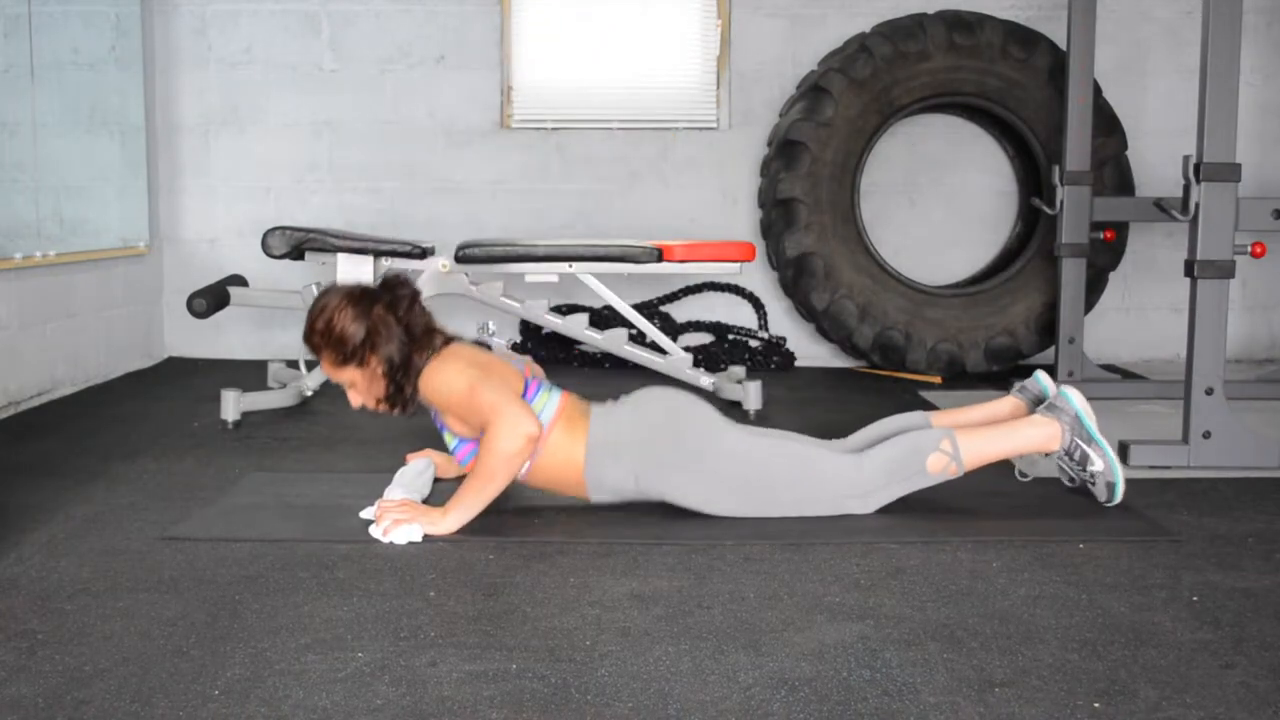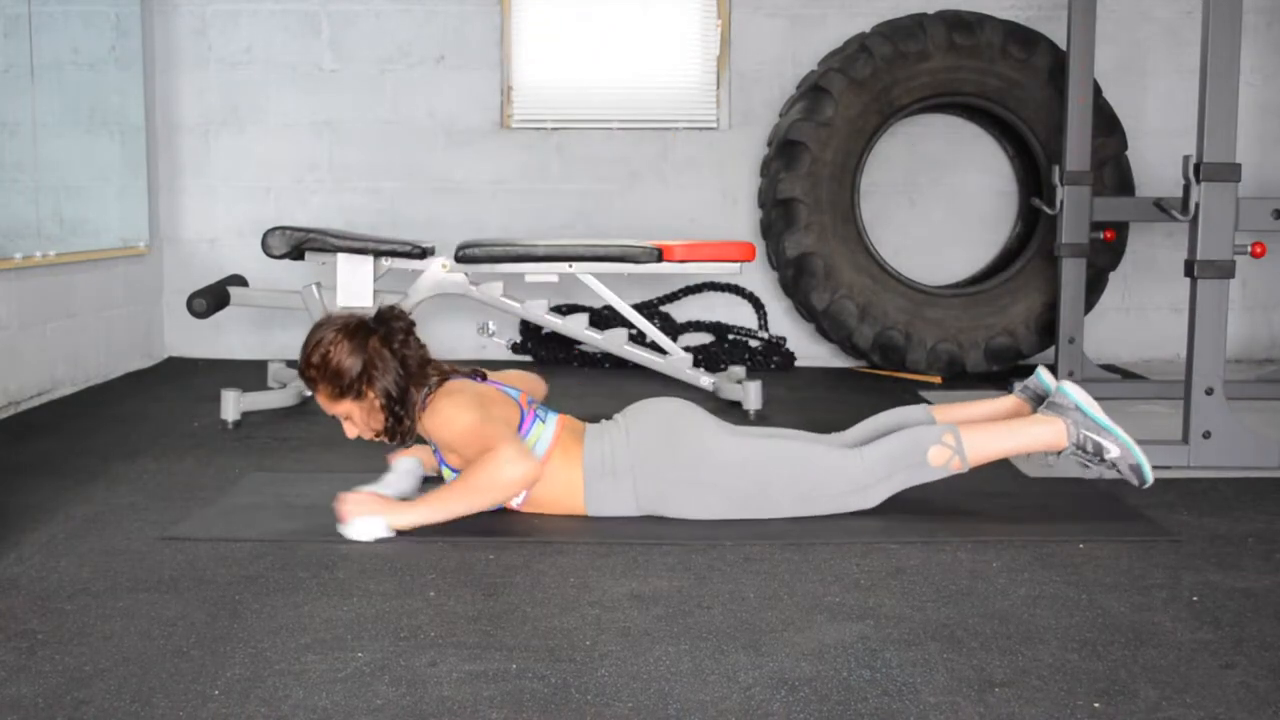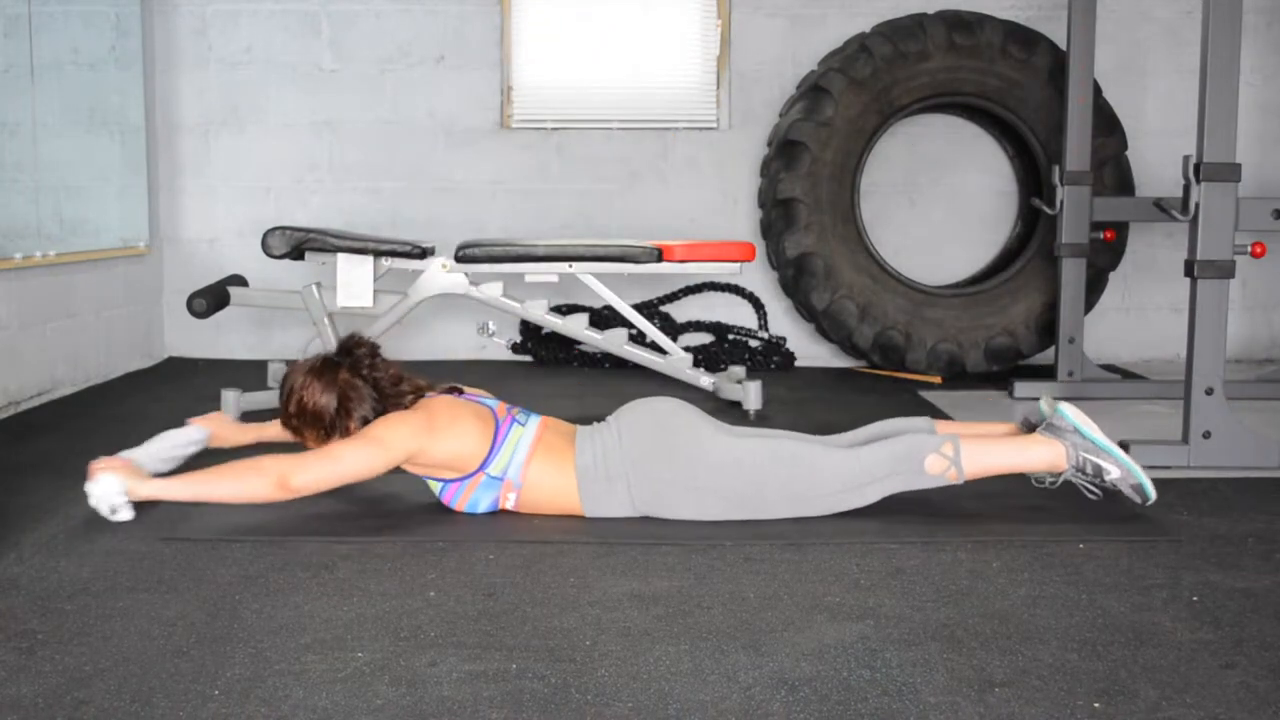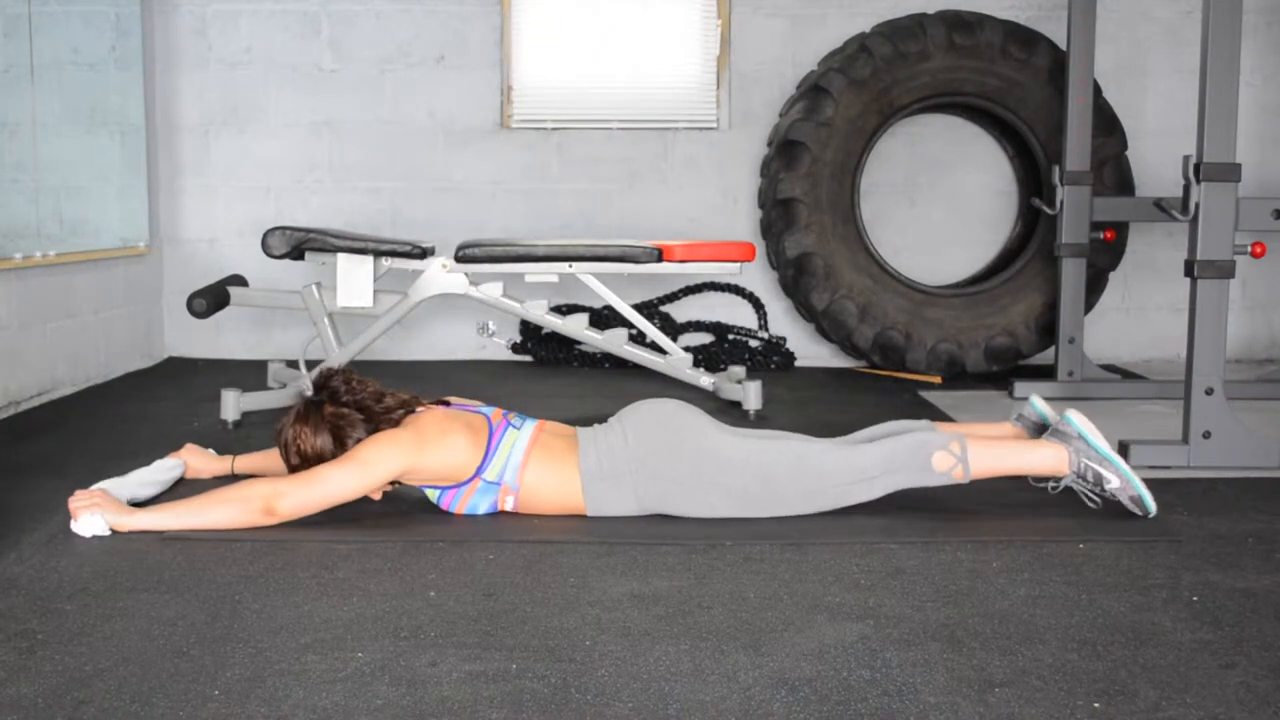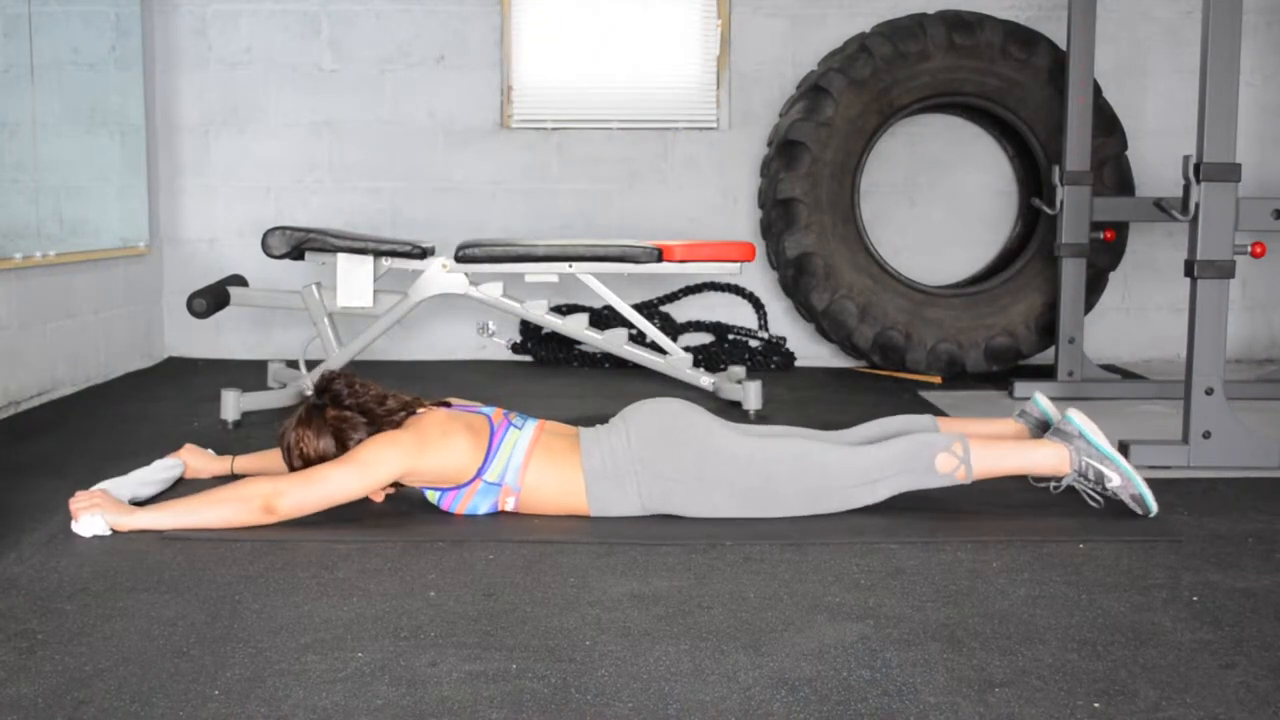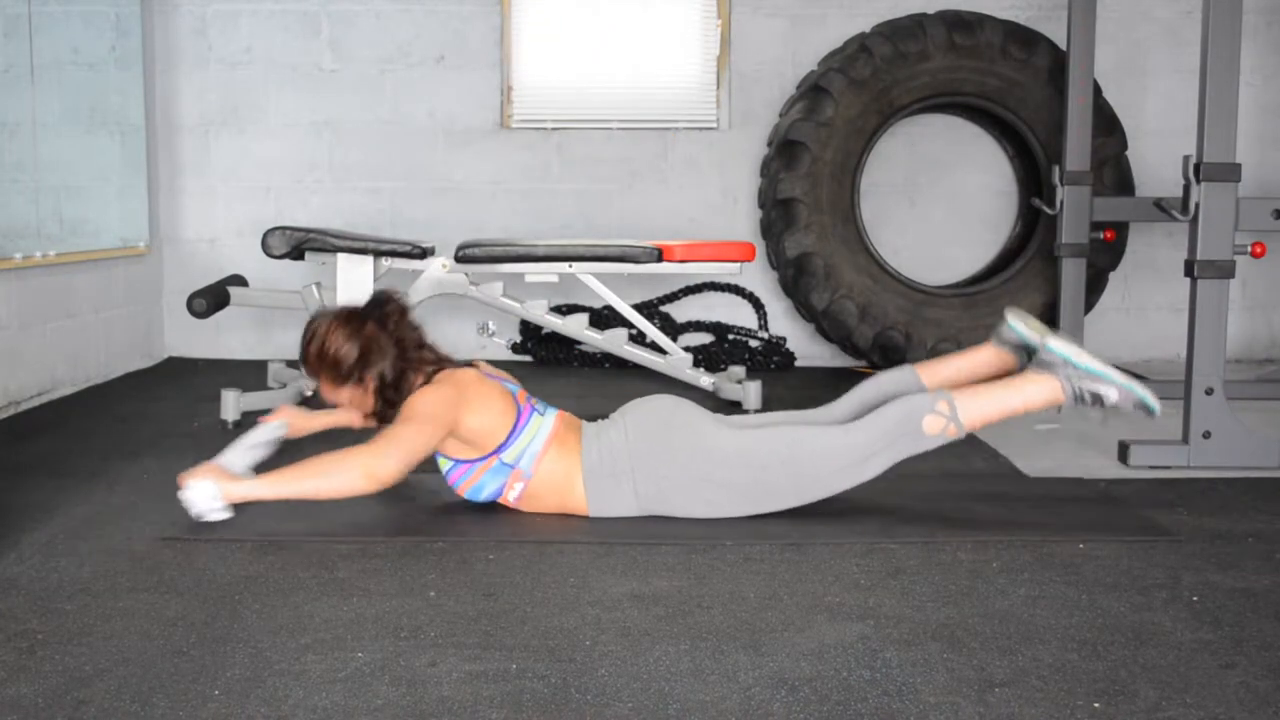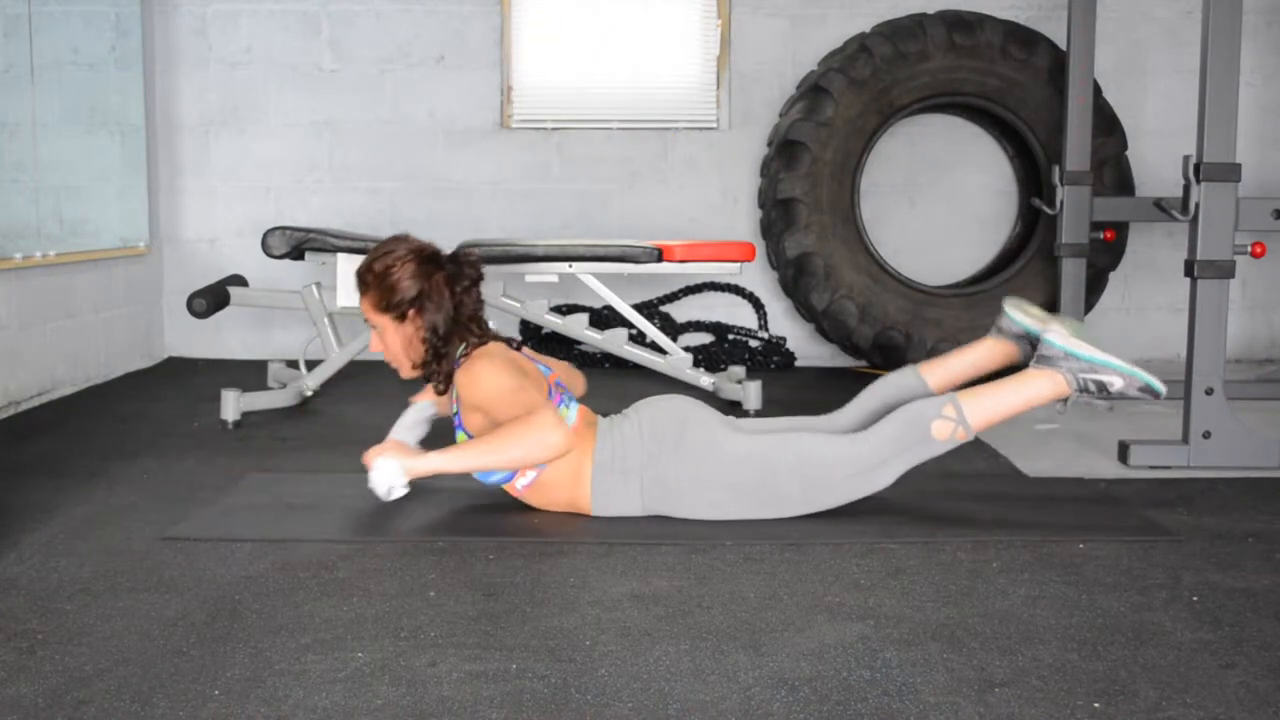
dt=0.4s
person 1, frame 1
left shoulder: (437, 378)
right shoulder: (450, 361)
left elbow: (519, 426)
left wrist: (451, 514)
right wrist: (461, 457)
left hip: (660, 452)
right hip: (656, 427)
left knee: (862, 485)
right knee: (845, 457)
left ankle: (1049, 432)
right ankle: (1024, 403)
person 1, frame 2
left shoulder: (440, 413)
right shoulder: (443, 384)
left elbow: (500, 467)
left wrist: (403, 510)
left hip: (664, 469)
right hip: (656, 436)
left knee: (870, 476)
right knee: (850, 449)
left ankle: (1061, 430)
right ankle: (1029, 399)
person 1, frame 3
left shoulder: (405, 433)
right shoulder: (422, 401)
left elbow: (293, 481)
right elbow: (323, 431)
left wrist: (147, 484)
right wrist: (240, 429)
left hip: (654, 469)
right hip: (652, 436)
left knee: (860, 479)
right knee: (845, 454)
left ankle: (1060, 453)
right ankle: (1034, 430)
person 1, frame 4
left shoulder: (404, 446)
right shoulder: (409, 416)
left elbow: (276, 507)
right elbow: (311, 455)
left wrist: (127, 515)
right wrist: (219, 461)
left hip: (656, 466)
right hip: (651, 439)
left knee: (861, 474)
right knee: (851, 454)
left ankle: (1062, 455)
right ankle: (1027, 431)
person 1, frame 5
left shoulder: (406, 447)
right shoulder: (406, 419)
left elbow: (276, 503)
right elbow: (312, 453)
left wrist: (129, 516)
right wrist: (217, 459)
left hip: (658, 466)
right hip: (655, 440)
left knee: (874, 476)
right knee: (850, 448)
left ankle: (1065, 457)
right ankle: (1030, 425)
person 1, frame 6
left shoulder: (426, 403)
right shoulder: (439, 371)
left elbow: (379, 465)
left wrist: (245, 484)
right wrist: (310, 421)
left hip: (659, 467)
right hip: (654, 436)
left knee: (866, 449)
right knee: (838, 423)
left ankle: (1057, 386)
right ankle: (1012, 351)
person 1, frame 7
left shoulder: (478, 372)
right shoulder: (480, 352)
left elbow: (552, 432)
left wrist: (426, 461)
left hip: (673, 470)
right hip: (661, 437)
left knee: (875, 457)
right knee: (846, 429)
left ankle: (1064, 380)
right ankle: (1010, 340)
